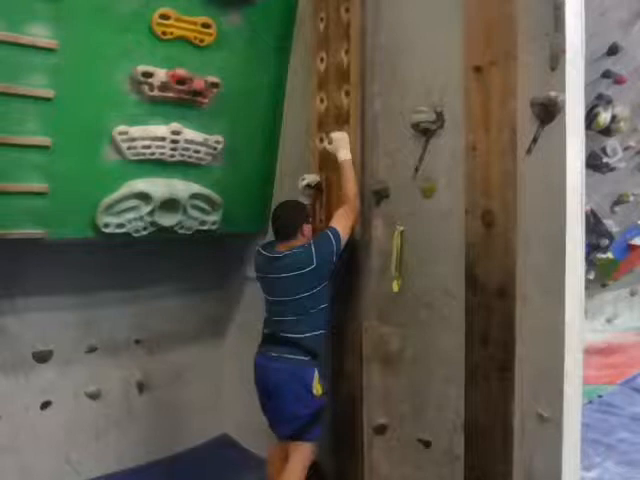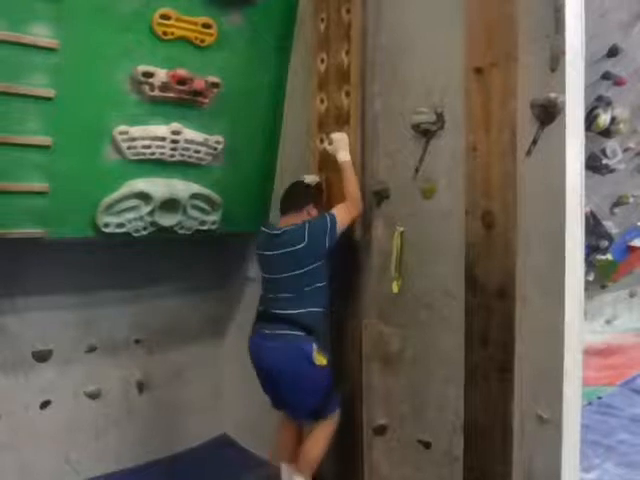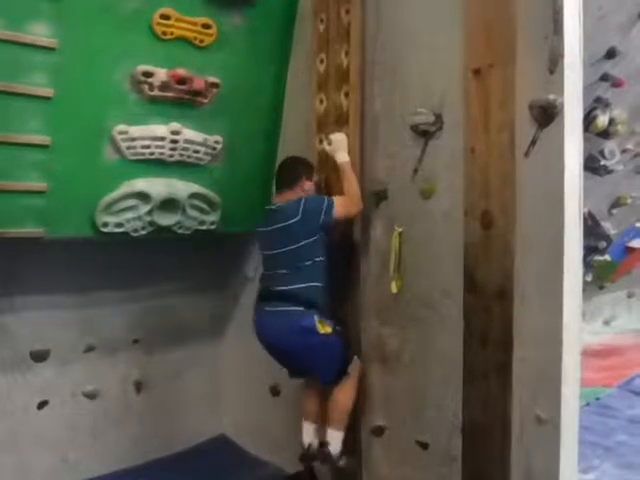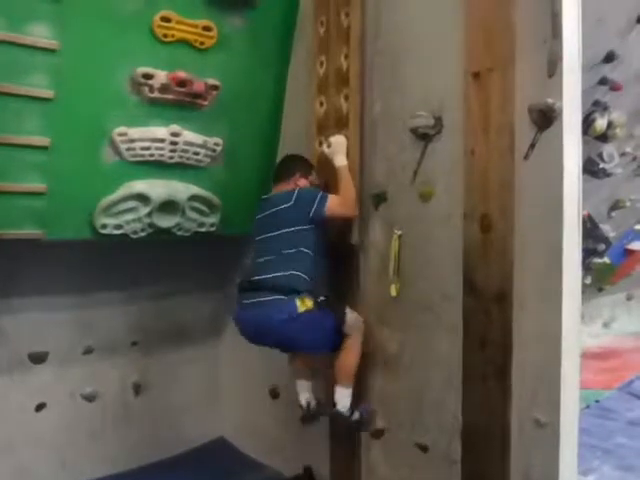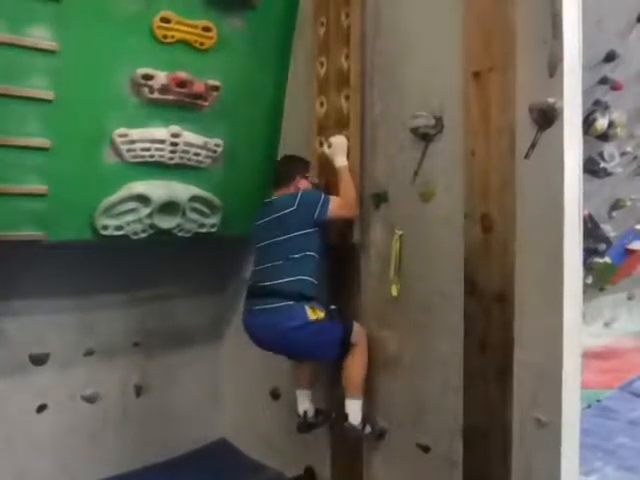
dt=0.4s
person 1, frame 1
left shoulder: (263, 257)
right shoulder: (317, 256)
left elbow: (285, 233)
right elbow: (350, 208)
left wrist: (304, 196)
right wrist: (343, 154)
left hip: (266, 361)
right hip: (298, 366)
left knee: (285, 441)
right knee: (301, 451)
person 1, frame 2
left shoulder: (265, 236)
right shoulder: (312, 234)
right elbow: (353, 206)
left wrist: (307, 189)
right wrist: (343, 155)
left hip: (261, 342)
right hip: (295, 345)
left knee: (291, 414)
right knee: (327, 417)
person 1, frame 3
left shoulder: (265, 217)
right shoulder: (307, 207)
right elbow: (354, 204)
right wrist: (341, 155)
left hip: (265, 320)
right hip: (298, 319)
left knee: (317, 375)
right knee: (350, 371)
left ankle: (310, 444)
right ankle: (333, 447)
person 1, frame 4
left shoulder: (264, 209)
right shoulder: (299, 199)
right elbow: (349, 207)
right wrist: (340, 159)
left hip: (246, 312)
right hip: (278, 308)
left knee: (306, 336)
right knee: (353, 325)
left ankle: (307, 404)
right ankle: (344, 406)
person 1, frame 5
left shoulder: (264, 213)
right shoulder: (302, 201)
right elbow: (350, 208)
right wrist: (340, 160)
left hip: (254, 319)
right hip: (287, 315)
left knee: (306, 341)
right knee: (357, 337)
left ankle: (306, 412)
right ankle: (354, 419)
